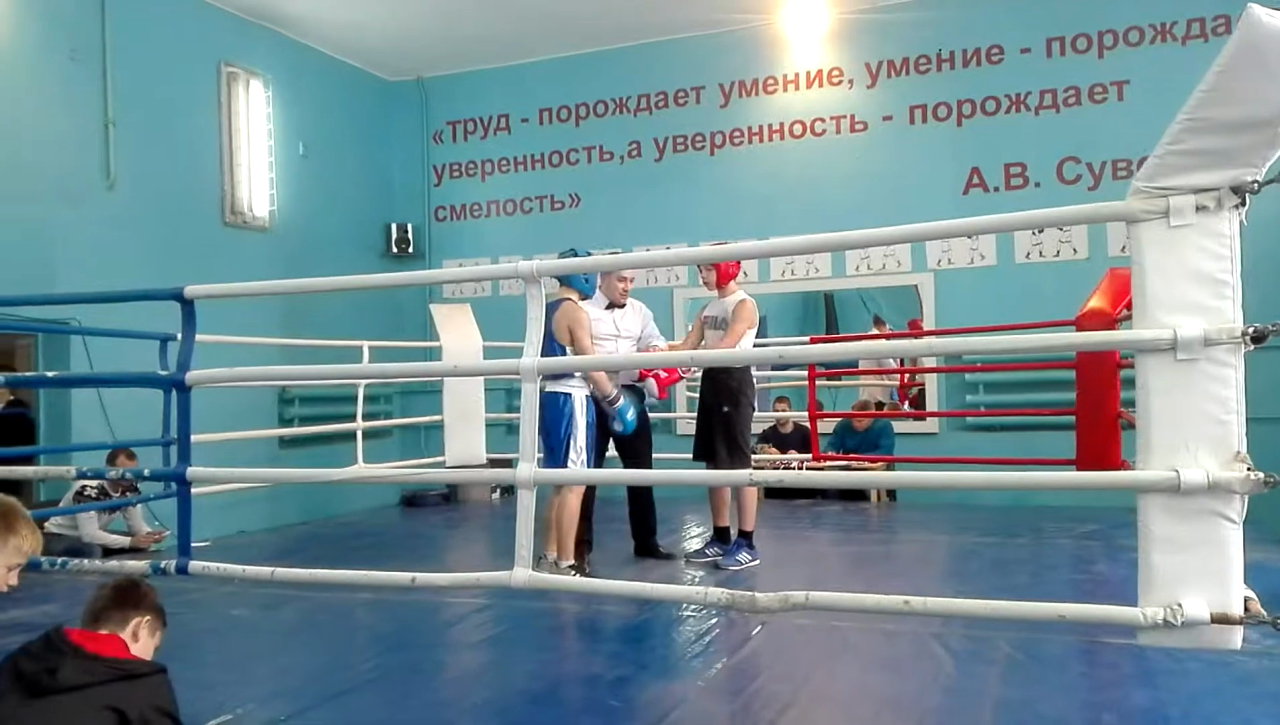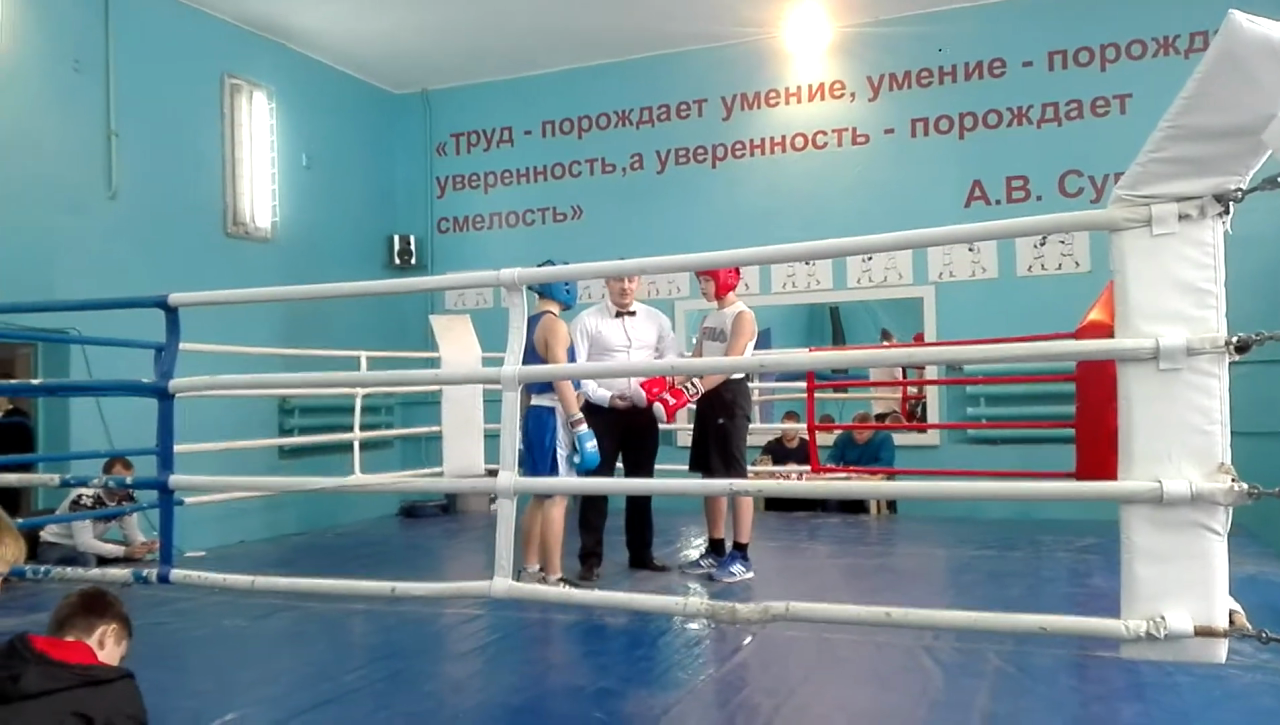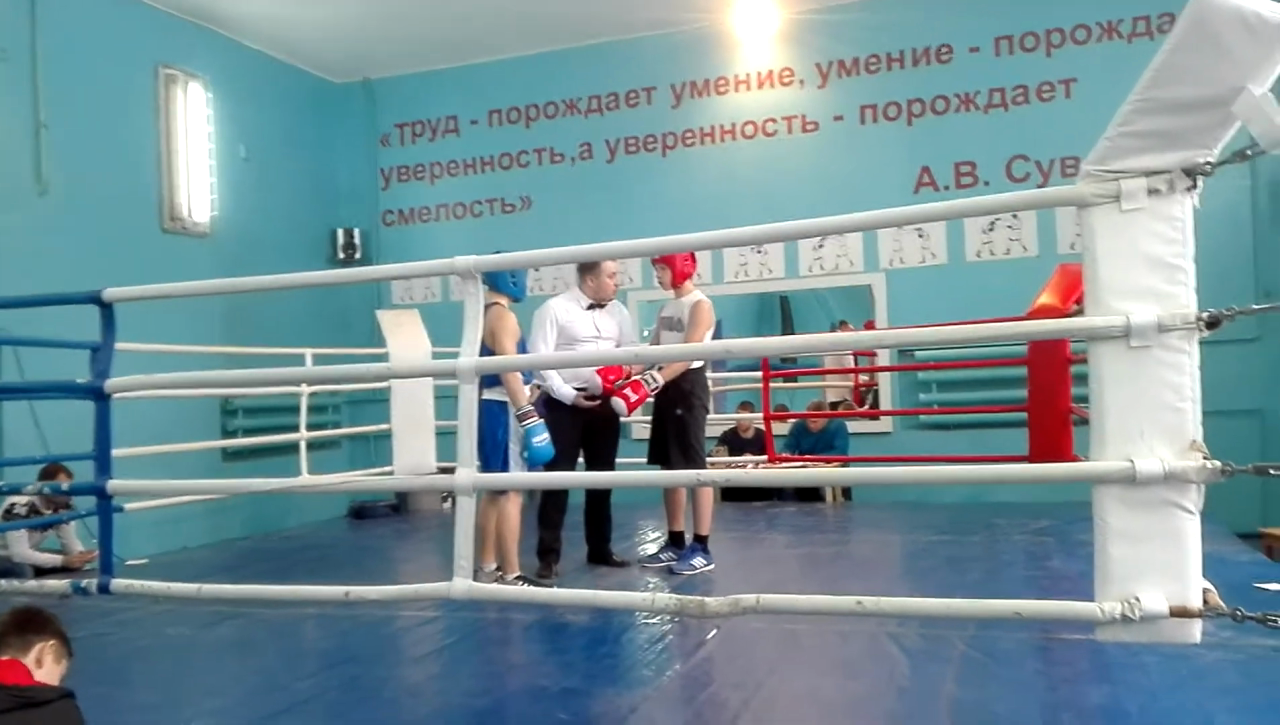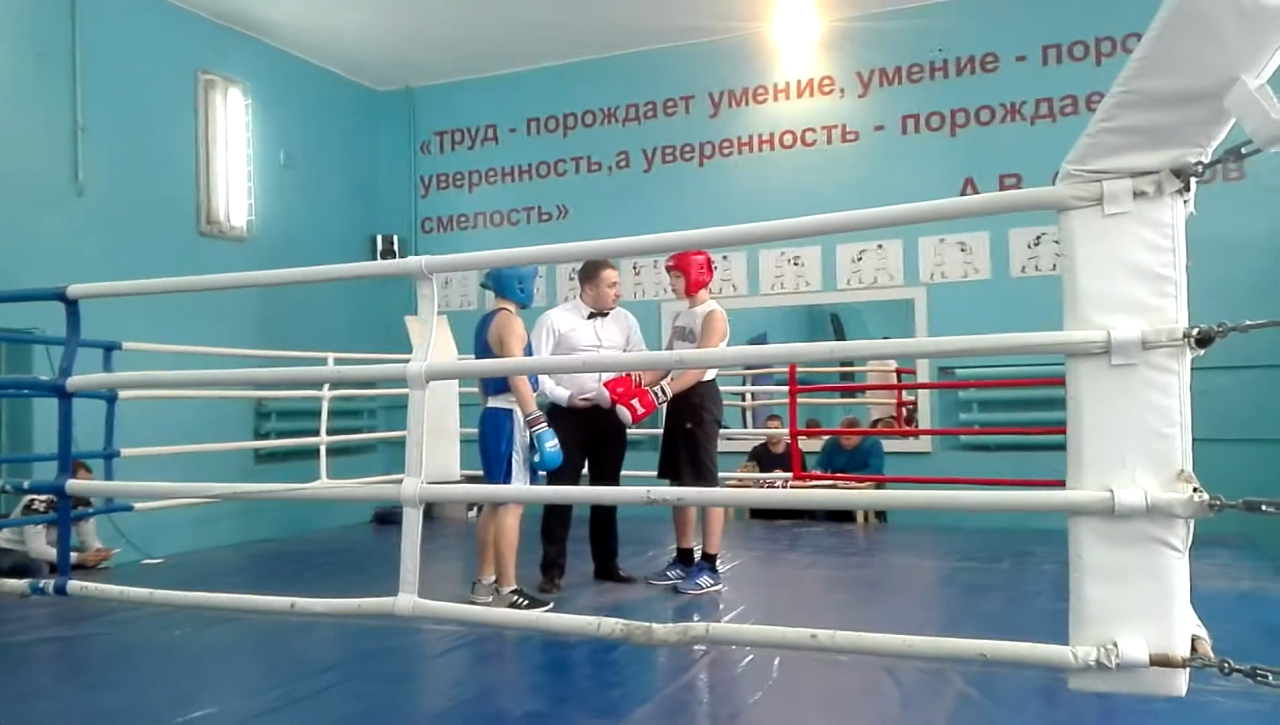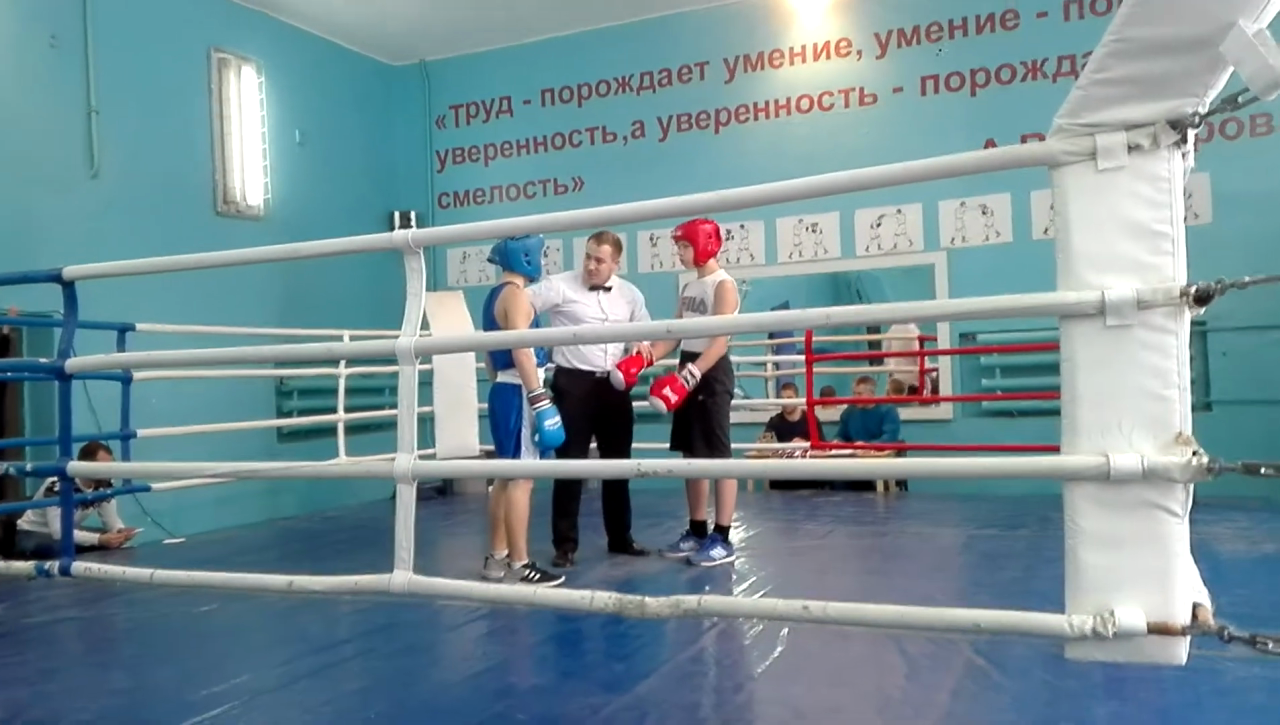
dt=1s
person 1, frame 1
left shoulder: (548, 311)
right shoulder: (575, 312)
right wrist: (616, 399)
left hip: (551, 398)
right hip: (571, 400)
left knee: (561, 483)
right knee: (574, 485)
left ankle: (550, 556)
right ankle: (565, 564)
person 1, frame 2
left shoulder: (529, 325)
right shoulder: (555, 325)
right elbow: (561, 380)
left wrist: (523, 423)
right wrist: (579, 424)
left hip: (535, 413)
right hip: (553, 414)
left knee: (539, 495)
right knee: (556, 497)
left ankle: (531, 569)
right ankle: (552, 577)
person 1, frame 3
left shoulder: (481, 315)
right shoulder: (503, 316)
right elbow: (509, 371)
right wrist: (528, 416)
left hip: (488, 406)
right hip: (505, 408)
left knee: (494, 491)
right knee: (511, 492)
left ankle: (487, 568)
right ankle: (511, 576)
person 1, frame 4
left shoulder: (485, 322)
right shoulder: (510, 322)
right elbow: (517, 377)
right wrist: (538, 423)
left hip: (493, 414)
right hip: (511, 416)
left knee: (495, 501)
right knee: (511, 504)
left ankle: (485, 582)
right ankle: (506, 591)
person 1, frame 5
left shoulder: (494, 296)
right shoulder: (516, 295)
right elbow: (521, 352)
right wrist: (539, 400)
left hip: (502, 391)
right hip: (519, 392)
left knee: (506, 477)
right knee: (521, 479)
left ankle: (497, 558)
right ankle: (519, 566)
person 2, frame 1
left shoulder: (744, 305)
right shoulder: (708, 308)
left elbow: (724, 346)
right elbow: (687, 344)
left hip: (734, 381)
right hip: (711, 382)
left knee: (739, 463)
right knee: (715, 463)
left ankle: (746, 544)
right ankle: (721, 538)
person 2, frame 2
left shoulder: (743, 316)
right shoulder: (709, 319)
right elbow: (696, 361)
left wrist: (690, 391)
right wrist: (668, 384)
left hip: (731, 395)
right hip: (708, 397)
left knee: (735, 476)
right knee: (711, 475)
left ankle: (741, 556)
right ankle: (716, 550)
person 2, frame 3
left shoulder: (700, 305)
right shoulder: (667, 308)
left elbow: (687, 356)
left wrist: (650, 382)
left hip: (688, 386)
right hip: (666, 388)
left knee: (694, 467)
right knee: (670, 468)
left ankle: (701, 548)
right ankle: (675, 542)
person 2, frame 4
left shoulder: (713, 316)
right shoulder: (681, 317)
left elbow: (699, 368)
left wrist: (657, 394)
right wrist: (634, 382)
left hip: (700, 399)
right hip: (678, 400)
left knee: (705, 483)
right knee: (679, 483)
left ankle: (709, 567)
right ankle: (684, 559)
person 2, frame 5
left shoulder: (723, 285)
right shoulder: (689, 288)
left elbow: (719, 341)
right elbow: (675, 335)
left wrist: (688, 377)
right wrist: (643, 358)
left hip: (711, 373)
right hip: (688, 372)
left knee: (717, 454)
right knee: (691, 454)
left ankle: (722, 538)
right ankle: (697, 531)
person 3, frame 1
left shoulder: (639, 311)
right shoulder: (581, 309)
left elbow: (654, 341)
left wrist: (656, 348)
left hip: (630, 397)
right hip: (592, 398)
left knee: (641, 469)
left ankle: (646, 541)
right ankle: (581, 547)
person 3, frame 2
left shoulder: (656, 319)
right shoulder: (587, 321)
left elbow: (671, 357)
right wrist: (604, 398)
left hip: (643, 410)
right hip: (601, 410)
left knee: (641, 483)
left ankle: (641, 553)
right ankle: (591, 559)
person 3, frame 3
left shoulder: (618, 312)
right shoulder: (554, 309)
left elbow: (630, 350)
left wrist: (626, 371)
right wrist: (569, 396)
left hip: (604, 403)
right hip: (565, 404)
right knee: (558, 477)
left ankle: (600, 548)
right ankle: (548, 556)
person 3, frame 4
left shoulder: (625, 320)
right shoulder: (555, 320)
right wrist: (565, 396)
left hip: (610, 415)
right hip: (568, 415)
left knee: (607, 490)
right knee: (562, 489)
left ankle: (607, 564)
right ankle: (552, 569)
person 3, frame 5
left shoulder: (631, 294)
right shoulder: (559, 287)
left wrist: (641, 344)
left hip: (615, 386)
right hip: (574, 385)
left knee: (618, 463)
right knee: (570, 463)
left ankle: (620, 537)
right ankle: (565, 543)
